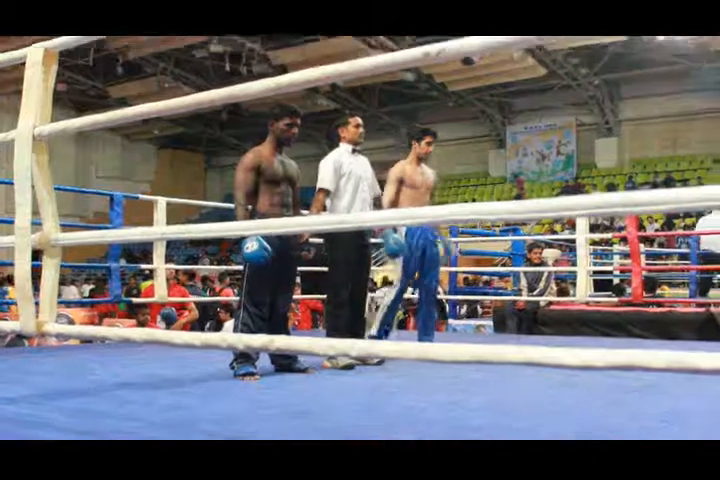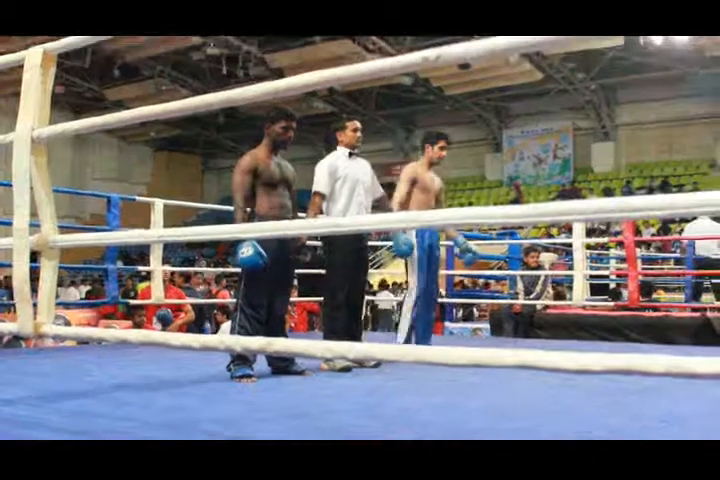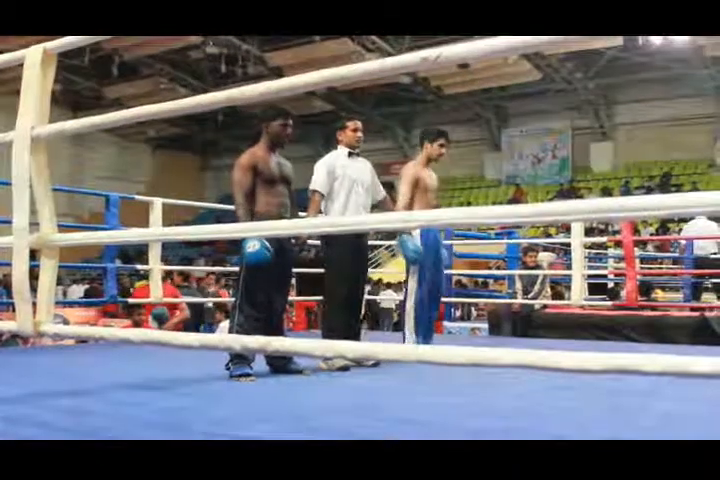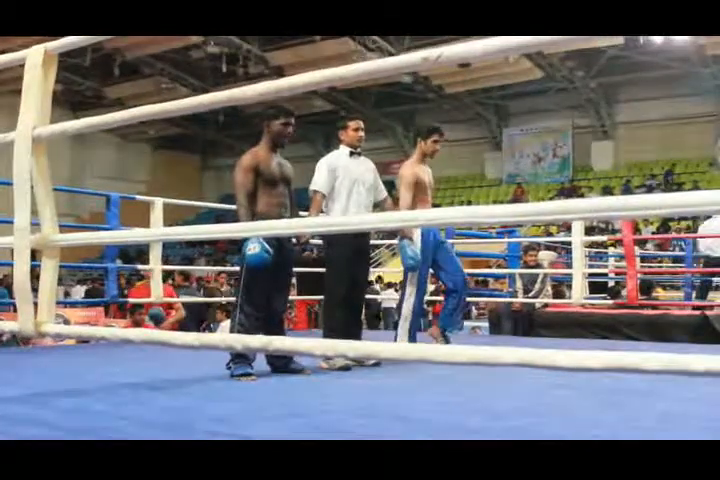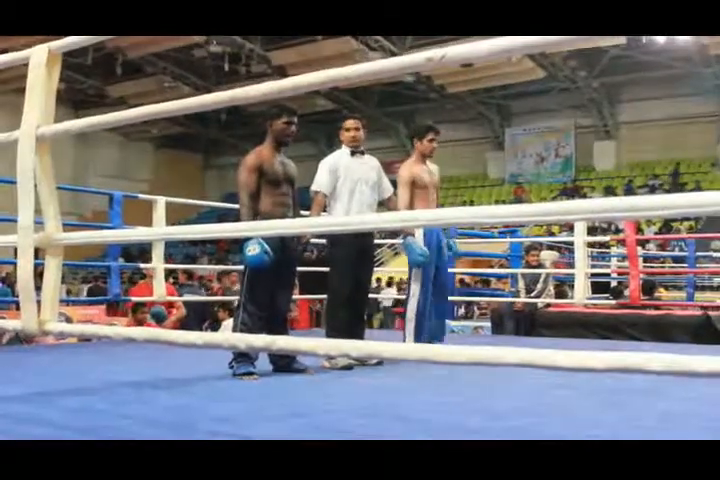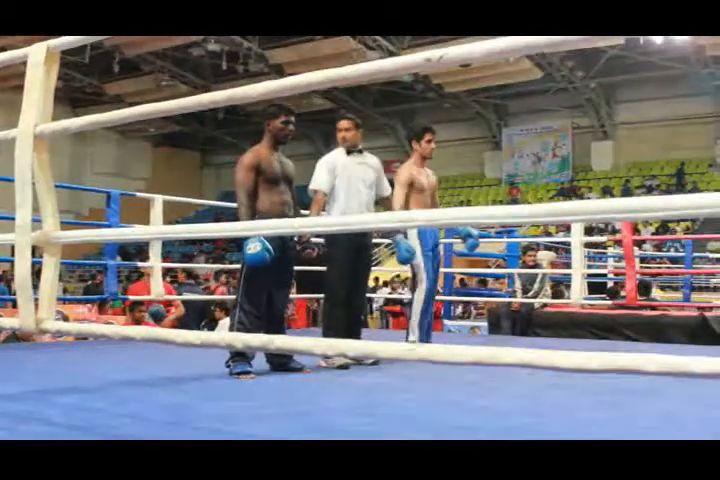
dt=0.3s
person 1, frame 1
left shoulder: (292, 165)
right shoulder: (254, 158)
right elbow: (241, 198)
left wrist: (301, 235)
right wrist: (248, 232)
left hip: (288, 234)
right hip: (263, 232)
left knee: (282, 300)
right knee: (255, 299)
left ankle: (284, 357)
right ankle: (243, 360)
person 1, frame 2
left shoulder: (288, 168)
right shoulder: (251, 161)
right elbow: (240, 201)
left wrist: (299, 236)
right wrist: (245, 236)
left hip: (286, 236)
right hip: (262, 235)
left knee: (279, 303)
right knee: (252, 302)
left ankle: (280, 359)
right ankle: (240, 362)
person 1, frame 3
left shoulder: (286, 165)
right shoulder: (249, 159)
right elbow: (241, 199)
right wrist: (249, 233)
left hip: (284, 235)
right hip: (261, 233)
left knee: (278, 301)
right knee: (250, 300)
left ankle: (279, 358)
right ankle: (239, 361)
person 1, frame 4
left shoulder: (286, 165)
right shoulder: (251, 159)
right elbow: (242, 200)
right wrist: (250, 234)
left hip: (284, 235)
right hip: (262, 234)
left knee: (278, 301)
right knee: (251, 300)
left ankle: (279, 357)
right ankle: (240, 360)
person 1, frame 5
left shoulder: (290, 165)
right shoulder: (255, 159)
right elbow: (245, 199)
right wrist: (250, 235)
left hip: (287, 234)
right hip: (265, 233)
left knee: (281, 300)
right knee: (254, 299)
left ankle: (282, 357)
right ankle: (242, 359)
person 1, frame 6
left shoulder: (288, 163)
right shoulder: (252, 157)
right elbow: (244, 198)
right wrist: (250, 233)
left hip: (286, 234)
right hip: (264, 232)
left knee: (279, 300)
right knee: (251, 298)
left ankle: (279, 356)
right ankle: (239, 358)
person 2, frame 1
left shoulder: (364, 162)
right shoulder: (334, 159)
left elbow: (376, 195)
right elbow: (322, 194)
left hip: (362, 232)
right hip: (342, 232)
left knee: (359, 291)
right knee: (339, 292)
person 2, frame 2
left shoulder: (365, 165)
right shoulder: (330, 162)
left elbow: (379, 196)
right elbow: (318, 197)
left hip: (360, 235)
right hip: (339, 234)
left knee: (357, 294)
right knee: (337, 294)
person 2, frame 3
left shoulder: (366, 166)
right shoulder: (329, 161)
left elbow: (381, 198)
right elbow: (317, 196)
left hip: (360, 234)
right hip: (338, 234)
left knee: (356, 293)
right knee: (336, 292)
person 2, frame 4
left shoulder: (368, 165)
right shoulder: (330, 161)
left elbow: (382, 198)
right elbow: (318, 196)
left hip: (362, 234)
right hip: (339, 233)
left knee: (357, 292)
right knee: (337, 292)
person 2, frame 5
left shoulder: (373, 163)
right shoulder: (332, 161)
left elbow: (388, 197)
right elbow: (320, 196)
left hip: (366, 234)
right hip: (342, 233)
left knee: (360, 292)
right knee: (339, 291)
person 2, frame 6
left shoulder: (373, 162)
right shoulder: (330, 160)
left elbow: (385, 197)
right elbow: (319, 195)
left hip: (364, 233)
right hip: (339, 232)
left knee: (358, 292)
right knee: (336, 291)
person 3, frame 1
left shoulder: (431, 175)
right shoulder: (399, 170)
right elbow: (388, 204)
left wrist: (445, 238)
right wrist: (387, 233)
left hip: (427, 232)
right hip: (408, 230)
left knee: (429, 289)
right knee: (401, 285)
left ankle: (425, 339)
right ankle: (377, 334)
person 3, frame 2
left shoulder: (437, 181)
right shoulder: (412, 170)
right elbow: (397, 202)
left wrist: (460, 241)
right wrist: (398, 231)
left hip: (432, 233)
right hip: (414, 231)
left knee: (430, 292)
right knee: (418, 287)
left ankle: (423, 343)
right ankle: (403, 340)
person 3, frame 3
left shoulder: (433, 176)
right shoulder: (412, 170)
right elbow: (402, 205)
left wrist: (440, 247)
right wrist: (405, 236)
left hip: (433, 233)
right hip: (418, 232)
left knee: (435, 291)
right knee: (416, 289)
left ankle: (423, 341)
right ankle: (411, 343)
person 3, frame 4
left shoulder: (427, 169)
right shoulder: (409, 169)
right elbow: (404, 208)
right wrist: (406, 241)
left hip: (432, 231)
right hip: (418, 233)
left knee: (458, 281)
right knee: (414, 290)
left ankle: (440, 327)
right ankle: (404, 343)
person 3, frame 5
left shoulder: (434, 170)
right shoulder: (407, 170)
right elbow: (403, 207)
left wrist: (448, 236)
right wrist: (409, 238)
left hip: (436, 231)
right hip: (420, 231)
left knee: (440, 288)
right knee: (419, 288)
left ankle: (431, 340)
right ankle: (411, 342)
person 3, frame 6
left shoulder: (431, 175)
right shoulder: (406, 172)
right elbow: (397, 207)
left wrist: (460, 228)
left hip: (432, 232)
right hip: (416, 231)
left knee: (430, 288)
right knee: (424, 283)
left ankle: (424, 340)
right ankle: (414, 339)
